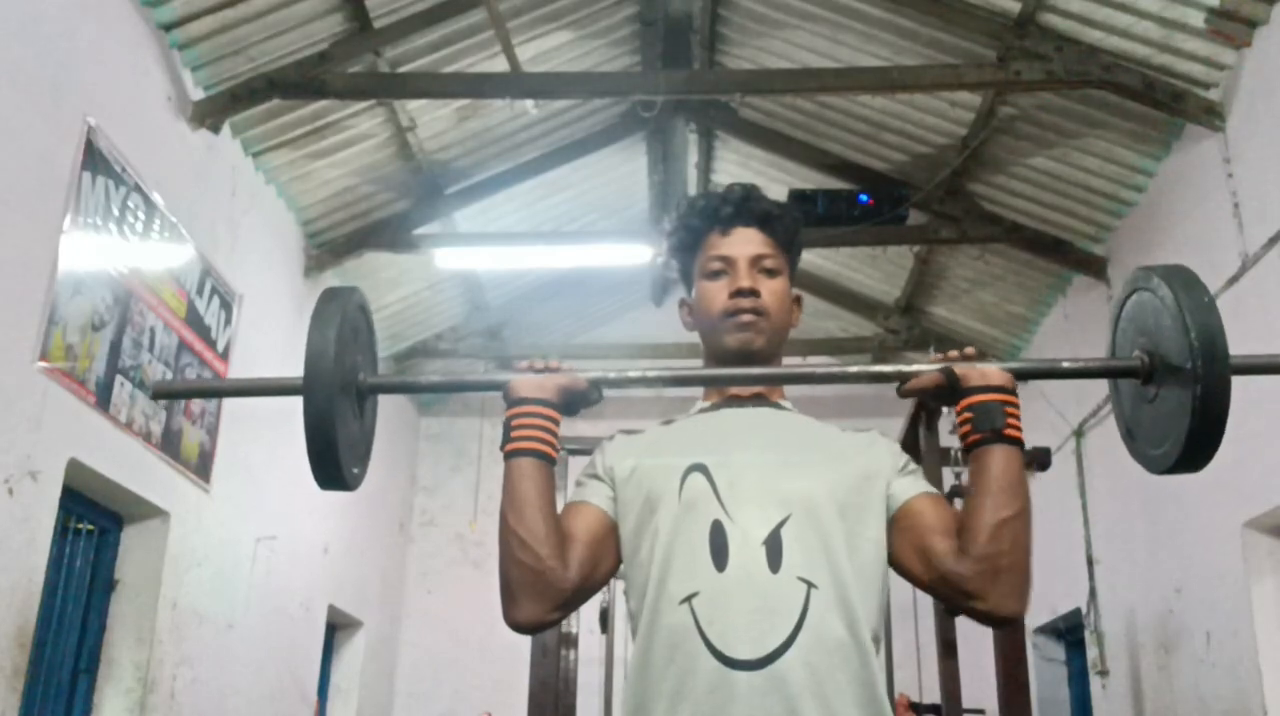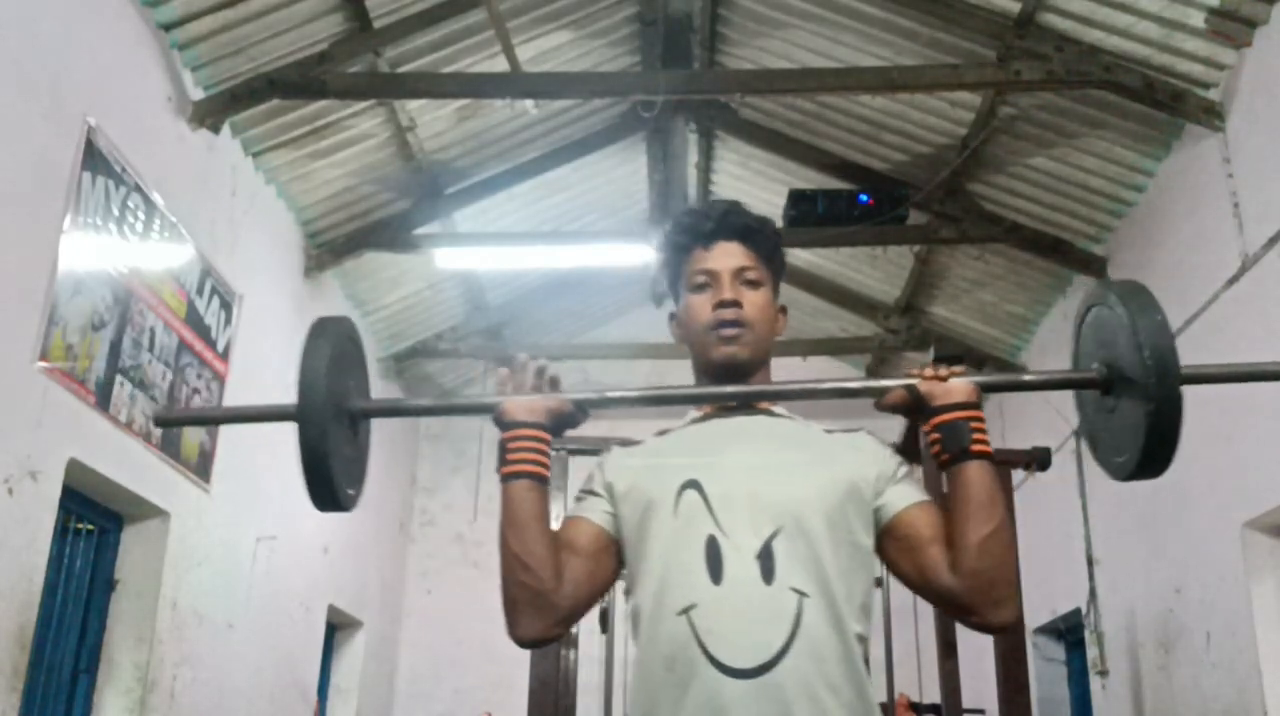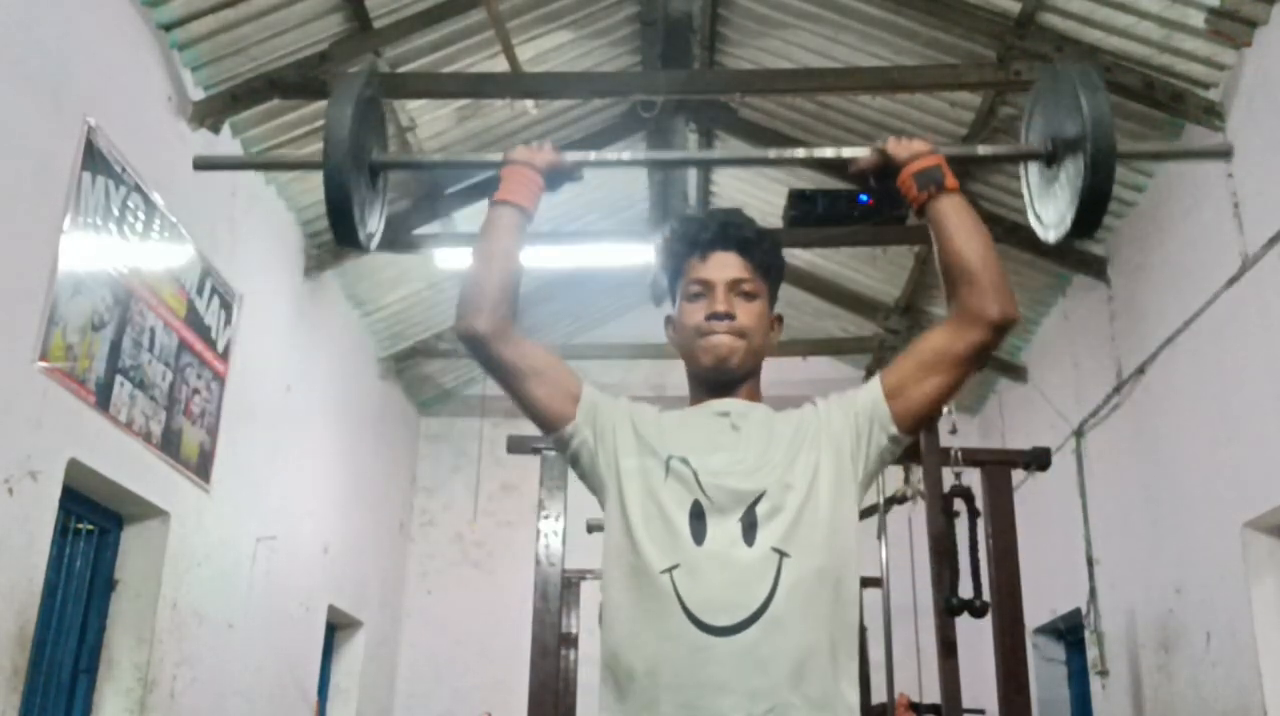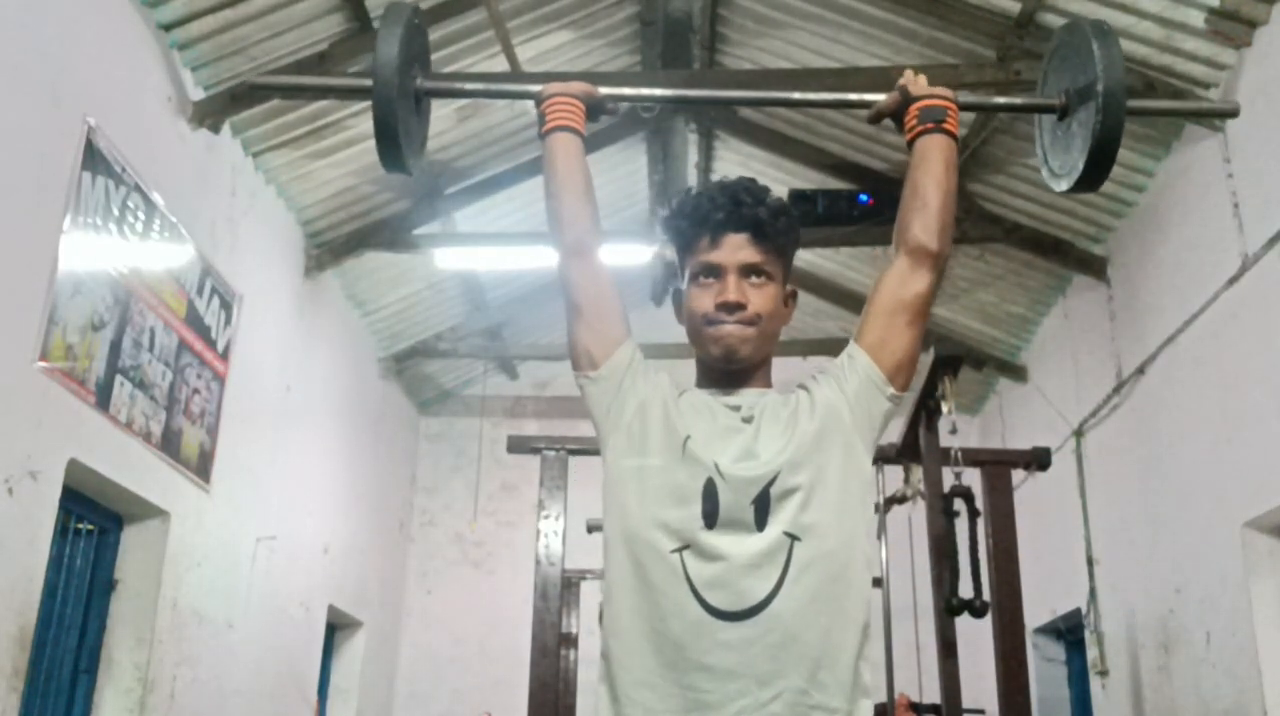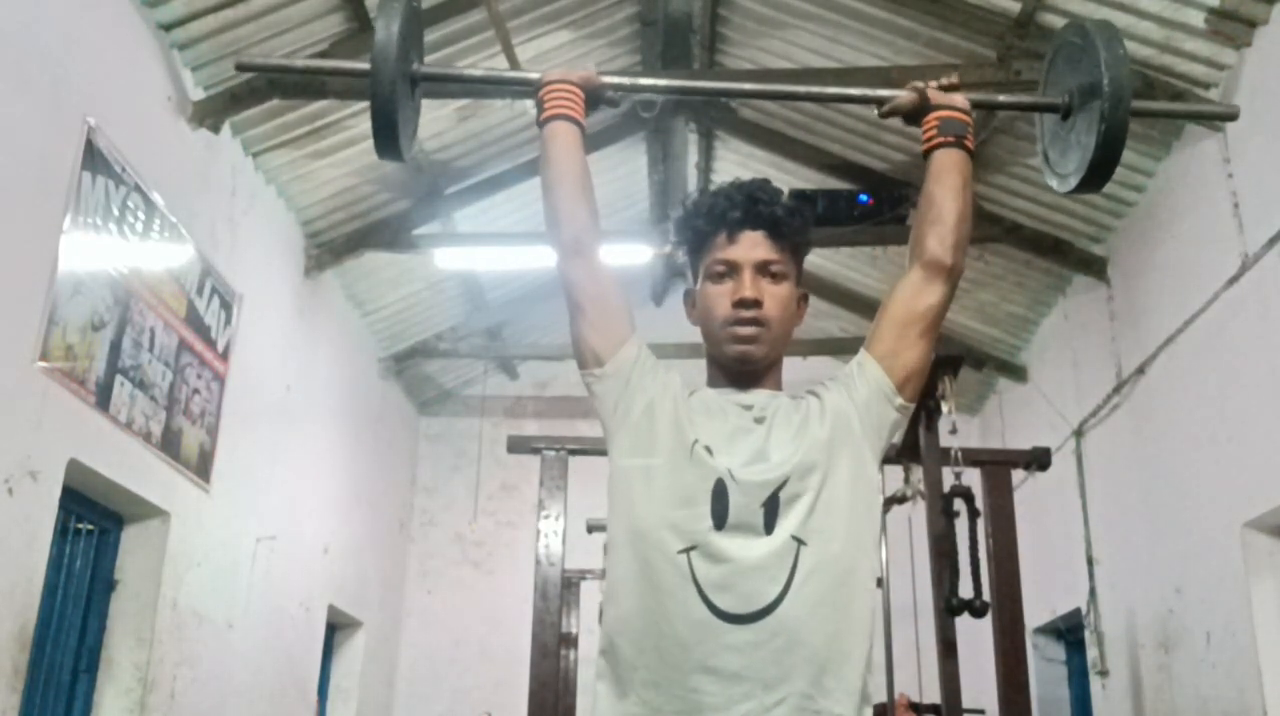
dt=1s
person 1, frame 1
left shoulder: (869, 457)
right shoulder: (627, 459)
left elbow: (991, 590)
right elbow: (535, 601)
left wrist: (989, 405)
right wrist: (531, 418)
person 1, frame 2
left shoulder: (859, 458)
right shoulder: (626, 470)
left elbow: (987, 601)
right elbow: (537, 616)
left wrist: (958, 424)
right wrist: (523, 441)
person 1, frame 3
left shoulder: (836, 434)
right shoulder: (619, 436)
left elbow: (986, 313)
right elbow: (485, 328)
left wrist: (929, 179)
right wrist: (519, 185)
person 1, frame 4
left shoulder: (838, 414)
right shoulder: (636, 409)
left elbow: (920, 255)
right elbow: (578, 252)
left wrist: (931, 118)
right wrist: (563, 116)
person 1, frame 5
left shoulder: (846, 419)
right shoulder: (644, 409)
left elbow: (935, 265)
right elbow: (578, 253)
left wrist: (948, 127)
right wrist: (561, 106)
